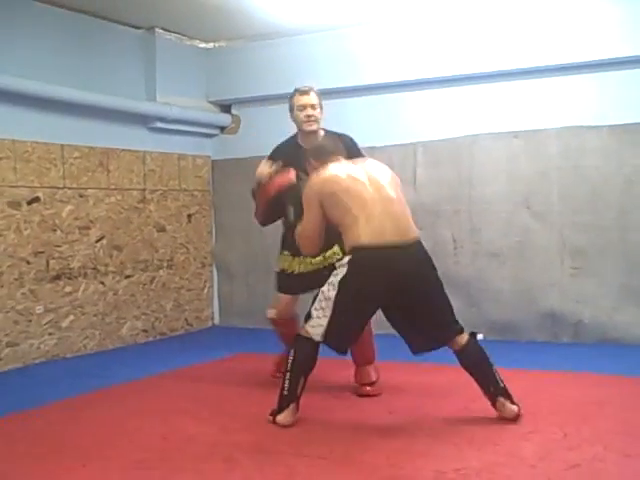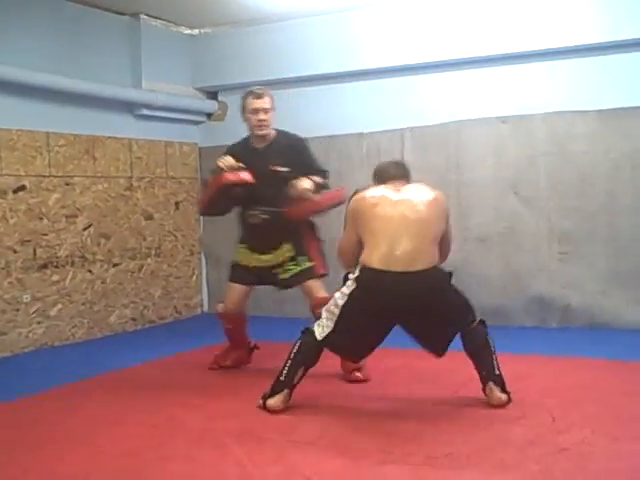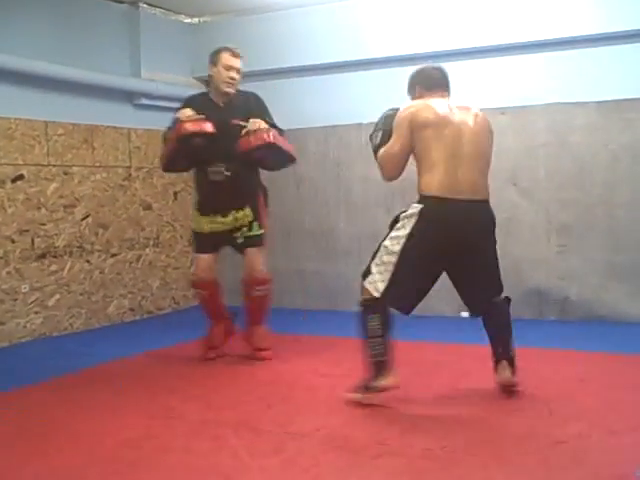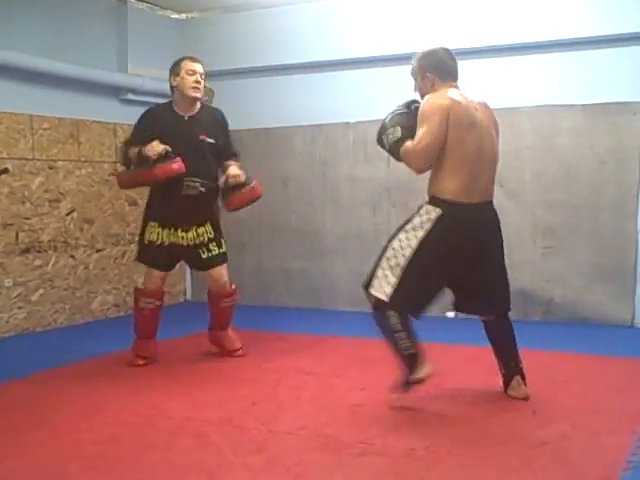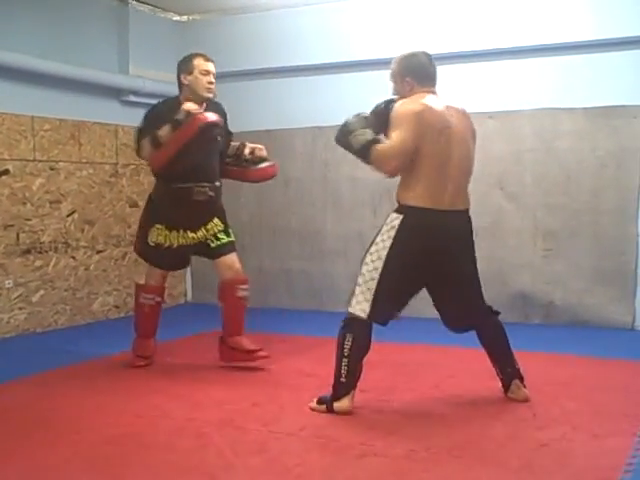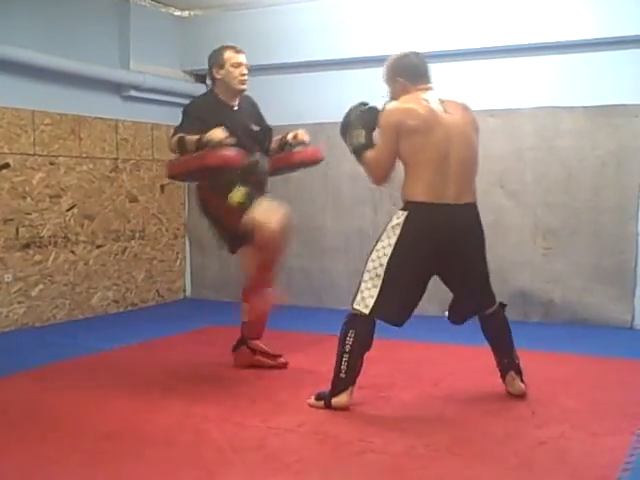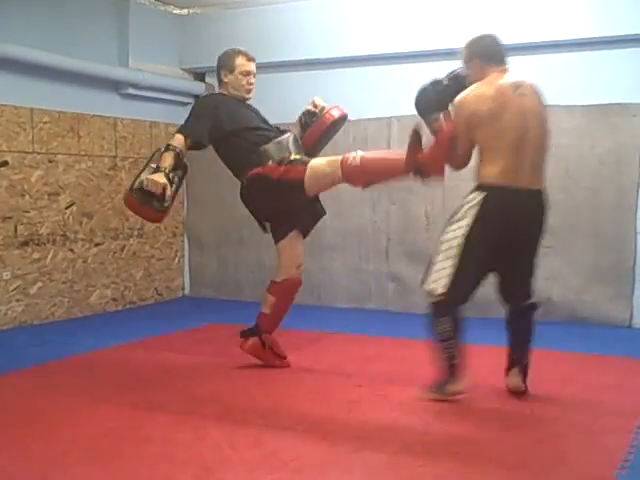
dt=0.3s
person 1, frame 1
left shoulder: (317, 183)
right shoulder: (380, 167)
left elbow: (309, 246)
left wrist: (296, 223)
left hip: (366, 263)
right hip: (413, 257)
left knee: (311, 331)
right knee: (453, 332)
left ankle: (287, 408)
right ankle: (502, 399)
person 1, frame 2
left shoulder: (363, 200)
right shoulder: (435, 197)
left elbow: (347, 259)
left hip: (377, 284)
right hip: (427, 283)
left knee: (322, 334)
right knee: (470, 324)
left ankle: (279, 394)
right ankle: (494, 389)
person 1, frame 3
left shoulder: (413, 112)
right shoulder: (481, 118)
left elbow: (389, 170)
left wrist: (381, 140)
left hip: (434, 215)
right hip: (478, 215)
left knee: (374, 289)
right knee: (491, 298)
left ankle: (379, 371)
right ankle: (505, 366)
person 1, frame 4
left shoulder: (436, 103)
right shoulder: (484, 110)
left elbow: (419, 161)
left wrist: (395, 137)
left hip: (445, 216)
right hip: (484, 217)
left knee: (382, 292)
right knee: (491, 305)
left ankle: (415, 364)
right ankle: (515, 379)
person 1, frame 5
left shoulder: (408, 109)
right shoulder: (463, 117)
left elbow: (392, 163)
left wrist: (363, 141)
left hip: (414, 224)
right hip: (456, 225)
left knee: (362, 311)
right knee: (476, 311)
left ankle: (342, 395)
right ankle: (514, 382)
person 1, frame 6
left shoulder: (396, 114)
right shoulder: (463, 111)
left elbow: (378, 174)
left wrist: (358, 139)
left hip: (422, 220)
right hip: (466, 219)
left knee: (369, 307)
right knee: (484, 302)
left ankle: (339, 390)
right ankle: (513, 376)
person 1, frame 7
left shoulder: (470, 99)
right shoulder: (534, 93)
left elbow: (456, 161)
left wrist: (441, 123)
left hip: (492, 202)
right hip: (532, 203)
left knee: (443, 290)
right knee: (519, 296)
left ankle: (450, 377)
right ankle: (518, 373)
person 2, frame 1
left shoulder: (343, 144)
right shoulder: (283, 153)
right elbow: (267, 213)
right wrist: (262, 183)
left hip: (336, 241)
right hip: (297, 244)
right knee: (281, 311)
left ankle: (366, 370)
person 2, frame 2
left shoulder: (292, 144)
right shoulder: (235, 153)
left elbow: (321, 179)
right elbow: (211, 204)
left wrist: (309, 184)
right wrist: (219, 176)
left hip: (292, 236)
right hip: (253, 241)
left knee: (316, 294)
right knee: (230, 304)
left ankle: (351, 357)
right ankle: (239, 348)
person 2, frame 3
left shoulder: (251, 102)
right shoulder: (193, 106)
left wrist: (266, 130)
right wrist: (178, 127)
left hip: (246, 197)
right hip: (210, 201)
left knee: (255, 267)
right knee: (202, 272)
left ankle: (255, 329)
right ankle: (219, 326)
person 2, frame 4
left shoulder: (215, 117)
right shoulder: (155, 117)
left elbow: (225, 156)
right elbow: (126, 158)
left wrist: (234, 168)
right wrist: (144, 152)
left hip: (204, 213)
right hip: (164, 213)
left knee: (221, 282)
right knee: (153, 282)
left ankle: (222, 331)
right ankle: (145, 343)
person 2, frame 5
left shoulder: (216, 112)
right shoulder: (164, 110)
right elbow: (145, 151)
left wrist: (247, 148)
right wrist: (178, 122)
left hip: (208, 208)
right hip: (169, 208)
left knee: (234, 272)
right knee: (154, 278)
left ankle: (233, 342)
right ankle: (144, 343)
person 2, frame 6
left shoulder: (248, 105)
right shoulder: (202, 106)
left elbow: (264, 142)
right elbow: (176, 143)
left wrist: (288, 138)
right wrist: (205, 138)
left hip: (244, 191)
right hip: (220, 191)
left knee: (255, 271)
right knee: (273, 223)
left ankle: (250, 345)
right ankle: (260, 290)
person 2, frame 7
left shoulder: (247, 110)
right shoulder: (211, 105)
left elbow: (281, 140)
right elbow: (183, 138)
right wrist: (161, 171)
left hip: (284, 186)
right hip: (270, 178)
left knee: (290, 272)
right knee: (347, 165)
left ankle: (260, 337)
right ankle: (415, 161)
